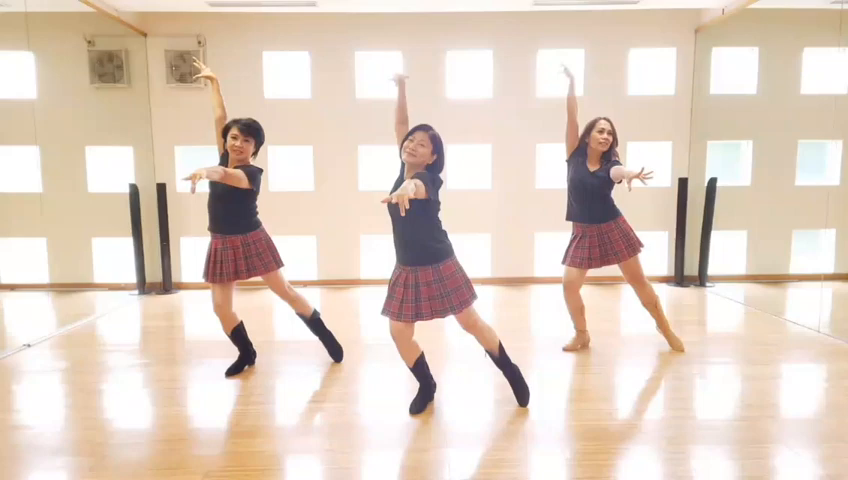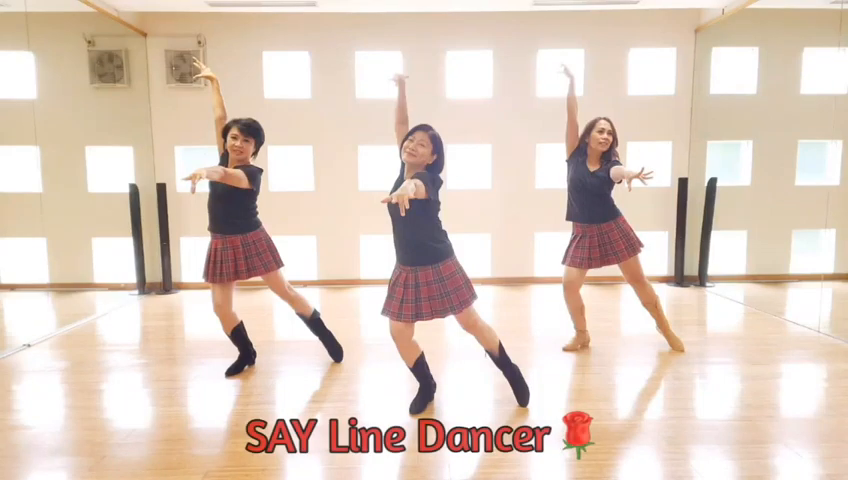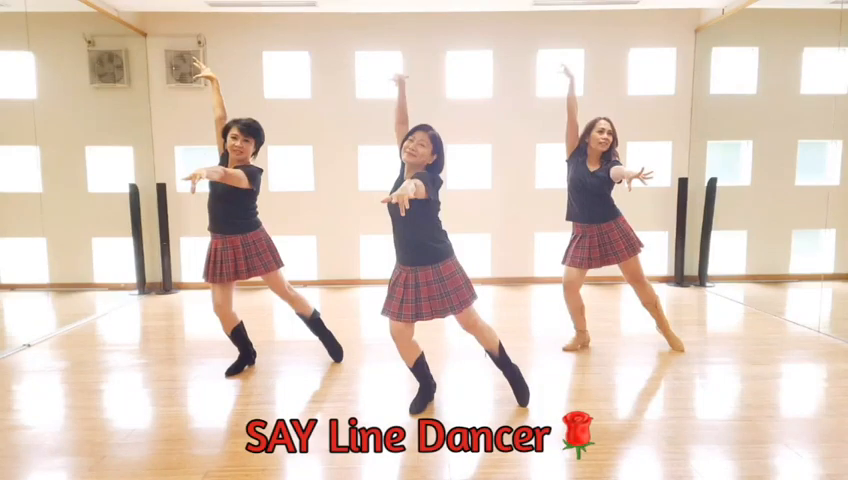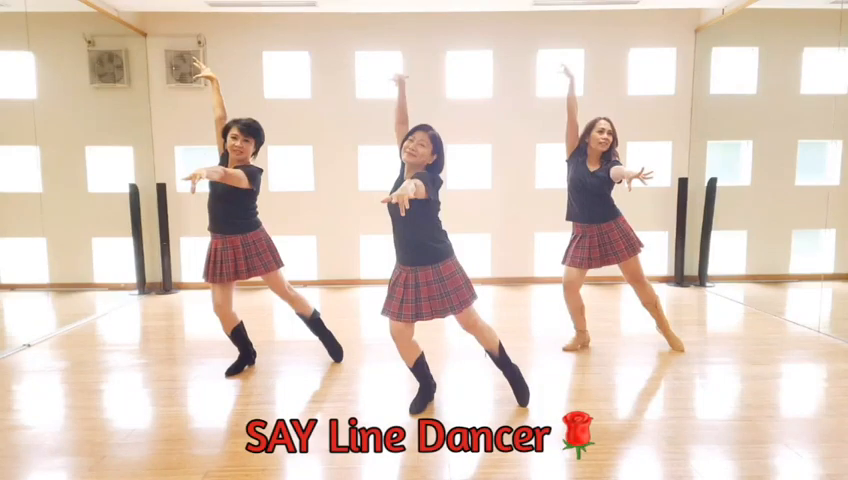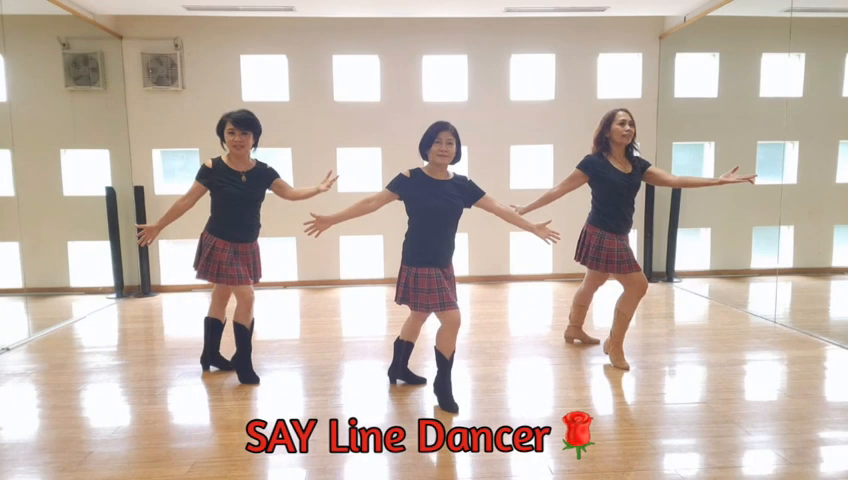
dt=1s
person 1, frame 1
left shoulder: (427, 179)
right shoulder: (404, 172)
left elbow: (418, 188)
right elbow: (400, 124)
left wrist: (406, 189)
right wrist: (401, 88)
left hip: (438, 266)
right hip: (408, 269)
left knee: (472, 324)
right knee: (399, 333)
left ankle: (512, 373)
right ankle: (426, 386)
person 1, frame 2
left shoulder: (428, 179)
right shoulder: (404, 171)
left elbow: (418, 187)
right elbow: (400, 125)
left wrist: (407, 188)
right wrist: (401, 88)
left hip: (439, 266)
right hip: (408, 270)
left knee: (472, 323)
right knee: (399, 333)
left ankle: (512, 373)
right ankle: (427, 386)
person 1, frame 3
left shoulder: (428, 179)
right shoulder: (404, 171)
left elbow: (418, 187)
right elbow: (400, 125)
left wrist: (407, 188)
right wrist: (401, 89)
left hip: (439, 266)
right hip: (407, 269)
left knee: (471, 323)
right knee: (399, 333)
left ankle: (512, 373)
right ankle: (427, 386)
person 1, frame 4
left shoulder: (427, 179)
right shoulder: (404, 172)
left elbow: (418, 188)
right elbow: (400, 125)
left wrist: (406, 189)
right wrist: (401, 89)
left hip: (439, 266)
right hip: (408, 270)
left knee: (471, 323)
right knee: (399, 332)
left ankle: (512, 373)
right ankle: (427, 386)
person 1, frame 5
left shoulder: (462, 184)
right shoulder: (410, 179)
left elbow: (498, 208)
right elbow: (372, 202)
left wrist: (532, 227)
right wrist: (331, 219)
left hip: (442, 265)
right hip: (418, 264)
left knee: (418, 316)
right knee: (451, 319)
left ankle: (398, 368)
right ankle: (443, 384)
person 2, frame 1
left shoulder: (252, 173)
right shoulder: (224, 159)
left elbow: (226, 176)
right elbow: (220, 117)
left wrist: (206, 171)
right wrist: (213, 81)
left hip: (250, 240)
right hip: (223, 243)
left knee: (285, 291)
right knee: (221, 306)
left ankle: (326, 336)
right ankle: (246, 353)
person 2, frame 2
left shoulder: (252, 173)
right shoulder: (224, 159)
left elbow: (226, 176)
right elbow: (220, 117)
left wrist: (206, 171)
right wrist: (214, 82)
left hip: (250, 240)
right hip: (222, 244)
left knee: (285, 291)
right knee: (221, 306)
left ankle: (326, 336)
right ankle: (246, 353)
person 2, frame 3
left shoulder: (251, 173)
right shoulder: (225, 160)
left elbow: (226, 176)
right elbow: (220, 117)
left wrist: (206, 171)
right wrist: (214, 82)
left hip: (250, 240)
right hip: (223, 243)
left knee: (285, 291)
right knee: (221, 307)
left ankle: (326, 336)
right ankle: (246, 353)
person 2, frame 4
left shoulder: (252, 173)
right shoulder: (225, 160)
left elbow: (225, 176)
right elbow: (219, 118)
left wrist: (206, 171)
right wrist: (214, 82)
left hip: (251, 240)
right hip: (223, 244)
left knee: (284, 291)
right knee: (221, 307)
left ankle: (326, 336)
right ankle: (246, 353)
person 2, frame 5
left shoulder: (264, 172)
right shoulder: (212, 168)
left elbow: (290, 193)
right elbow: (187, 201)
left wrist: (318, 189)
right wrist: (158, 225)
left hip: (247, 247)
right hip: (219, 244)
left knee: (222, 297)
right knee: (245, 297)
left ankle: (211, 354)
right ankle: (243, 362)
person 3, frame 1
left shoulder: (611, 165)
right shoulder: (575, 156)
left elbow: (619, 172)
right elbow: (571, 116)
left wrist: (631, 175)
right wrist: (571, 82)
left hip: (612, 228)
right hip: (584, 232)
left knee: (638, 281)
right knee: (569, 284)
left ankle: (665, 329)
right ankle: (582, 334)
person 3, frame 2
left shoulder: (610, 165)
right shoulder: (575, 156)
left elbow: (619, 172)
right elbow: (572, 116)
left wrist: (630, 175)
right wrist: (571, 83)
left hip: (612, 228)
right hip: (584, 232)
left knee: (638, 280)
right knee: (569, 284)
left ankle: (665, 328)
right ankle: (582, 334)
person 3, frame 3
left shoulder: (610, 165)
right shoulder: (575, 156)
left elbow: (619, 172)
right elbow: (572, 116)
left wrist: (630, 174)
right wrist: (571, 83)
left hip: (612, 228)
right hip: (583, 232)
left knee: (638, 280)
right knee: (569, 284)
left ankle: (665, 328)
right ankle: (581, 334)
person 3, frame 4
left shoulder: (610, 165)
right shoulder: (575, 157)
left elbow: (619, 172)
right elbow: (571, 116)
left wrist: (630, 175)
right wrist: (571, 82)
left hip: (612, 228)
right hip: (583, 232)
left knee: (638, 280)
right knee: (570, 284)
left ankle: (665, 329)
right ankle: (582, 334)
person 3, frame 5
left shoulder: (637, 164)
right shoulder: (594, 162)
left elbow: (674, 180)
right elbow: (560, 189)
left wrist: (719, 180)
right wrist: (526, 209)
left hip: (617, 237)
right hip: (601, 235)
left knee: (591, 284)
right knee: (637, 285)
right ankle: (615, 344)
